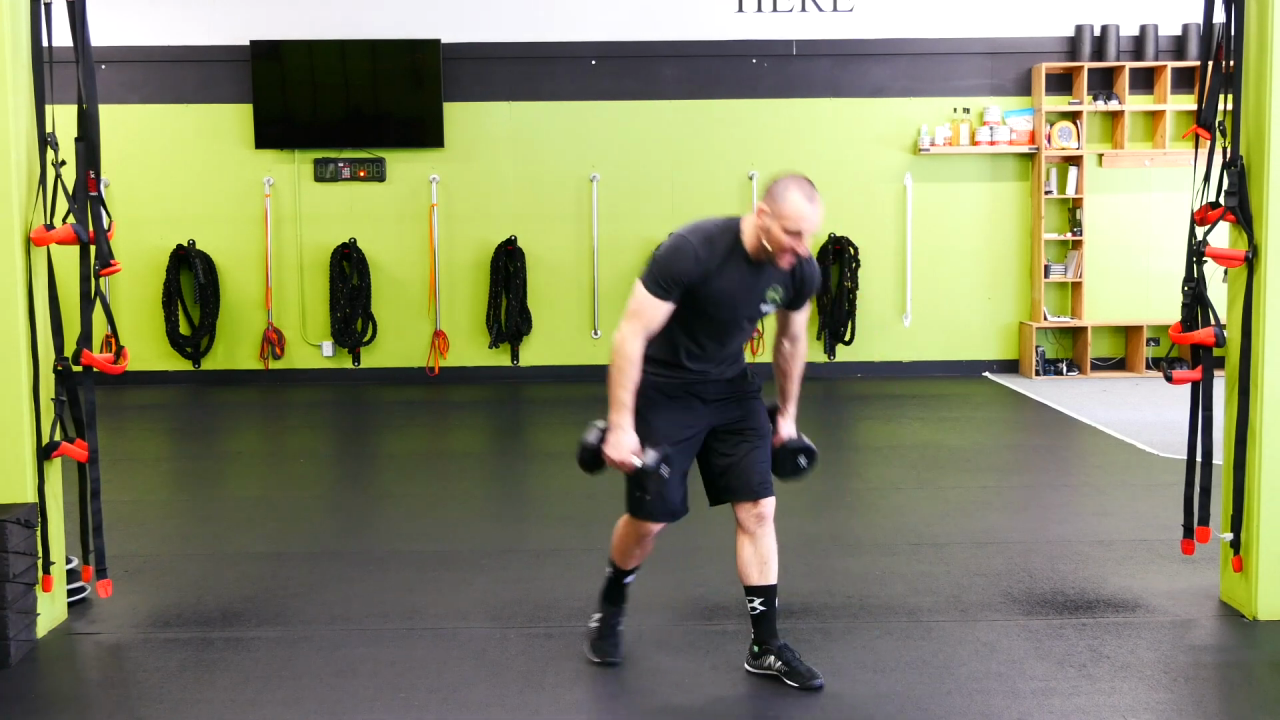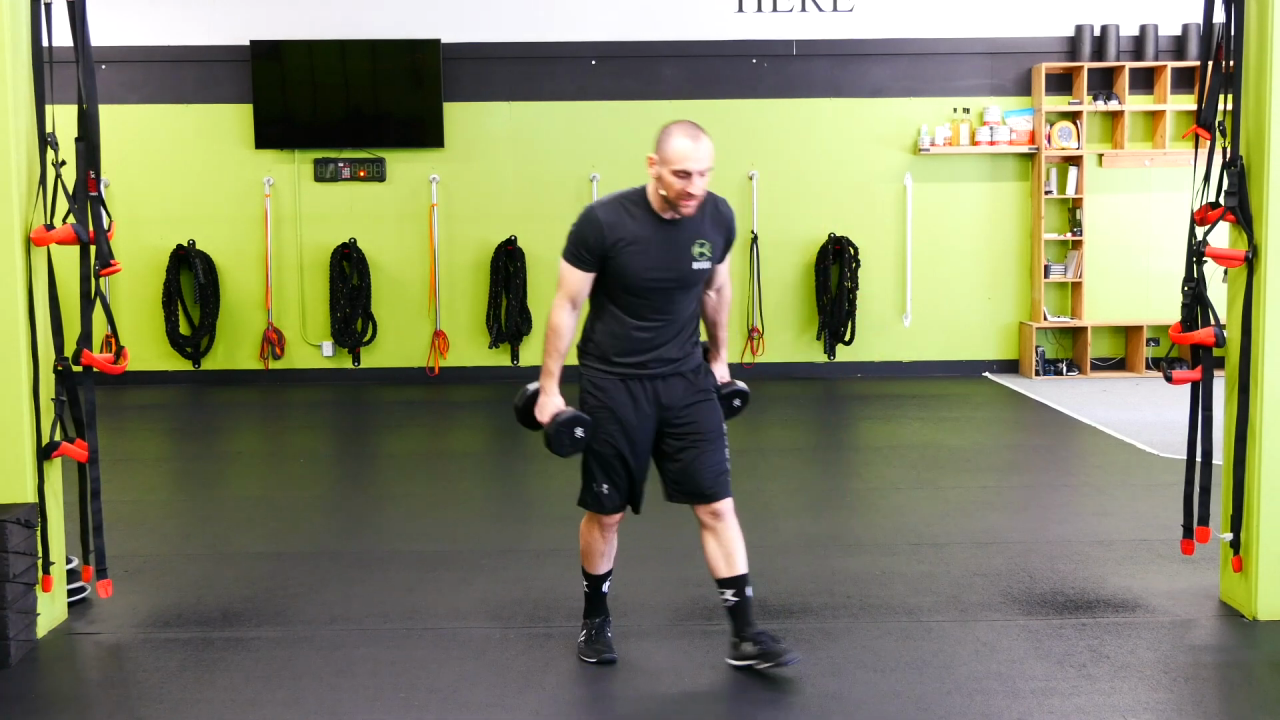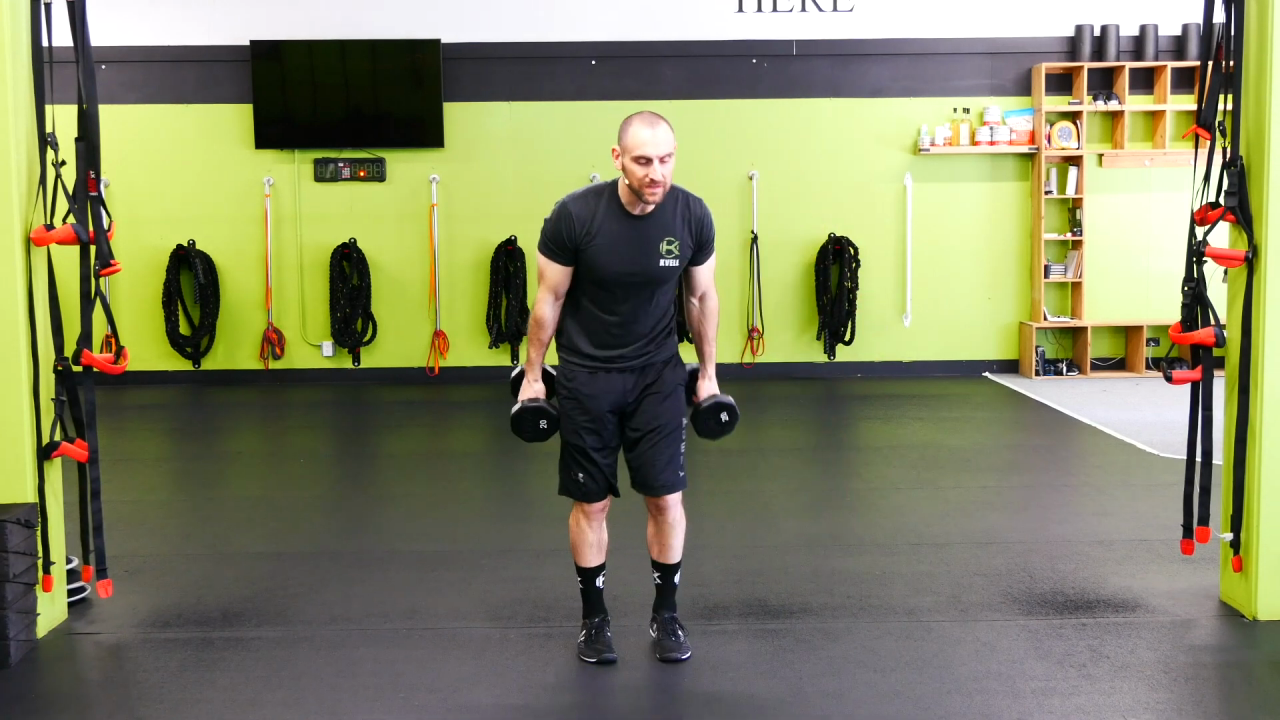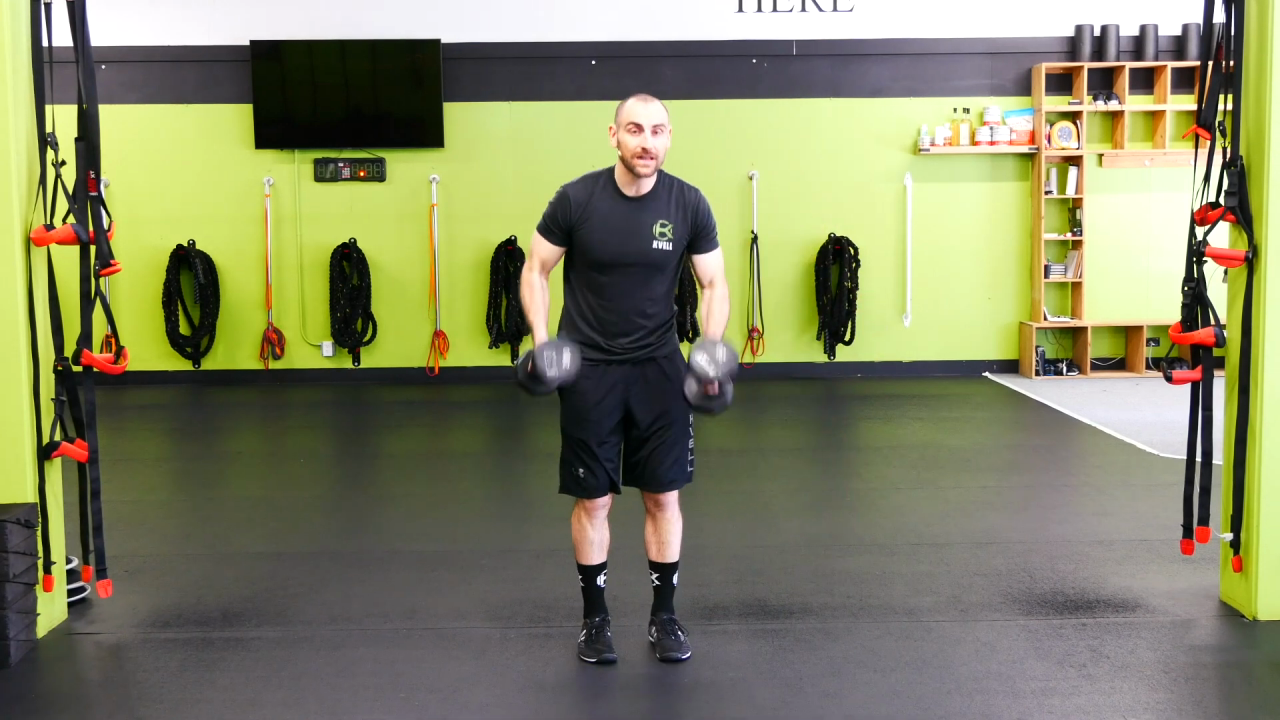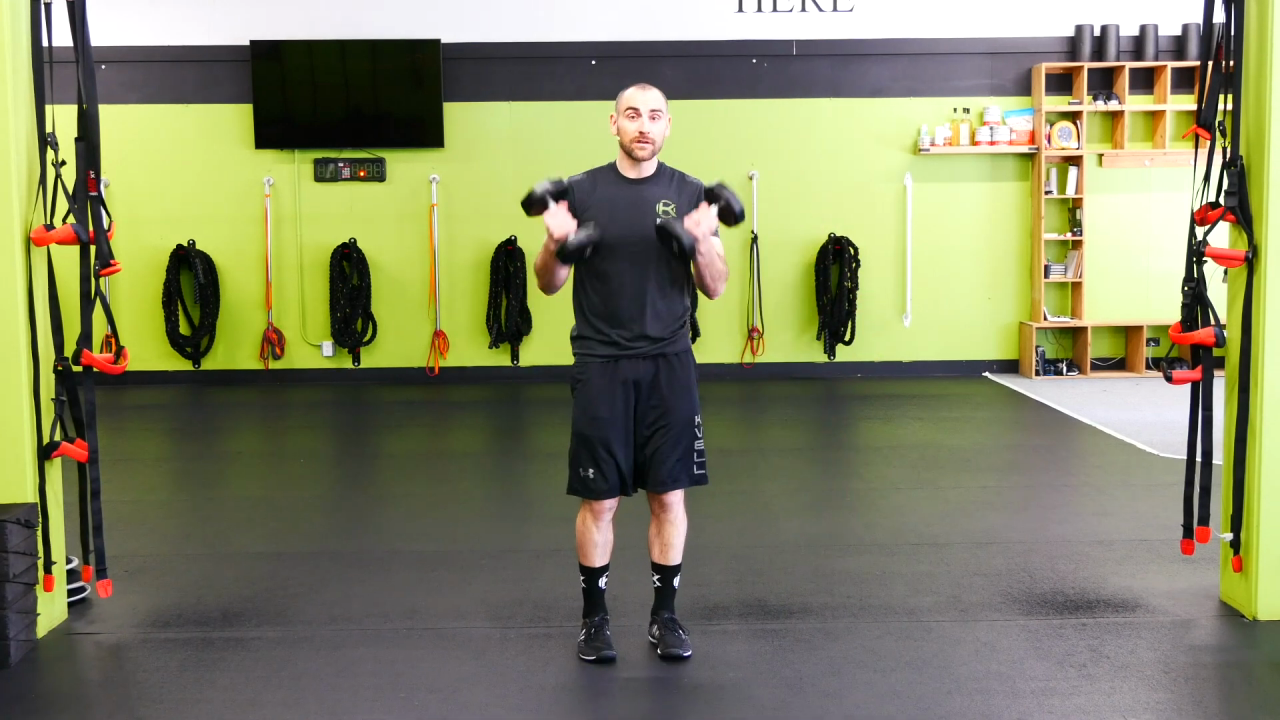
dt=0.3s
person 1, frame 1
left shoulder: (801, 268)
right shoulder: (693, 250)
left elbow: (792, 339)
right elbow: (631, 334)
left wrist: (787, 414)
right wrist: (621, 426)
left hip: (730, 385)
right hip: (664, 387)
left knee: (759, 511)
right knee: (651, 516)
left ankle: (766, 644)
right ankle: (608, 607)
person 1, frame 2
left shoulder: (718, 218)
right shoulder: (603, 223)
right elbow: (564, 307)
left wrist: (719, 357)
right wrist: (550, 388)
left hip: (686, 380)
right hip: (613, 385)
left knee: (715, 506)
right knee: (606, 510)
left ankle: (745, 632)
right ankle: (595, 618)
person 1, frame 3
left shoulder: (693, 215)
right shoulder: (575, 215)
left elbow: (702, 295)
right elbow: (549, 299)
left wrist: (709, 370)
right wrist: (532, 375)
left hip: (657, 371)
right hip: (586, 374)
left knee: (665, 497)
right knee: (591, 501)
left ankle: (665, 613)
right ankle: (594, 617)
person 1, frame 4
left shoulder: (688, 204)
right shoulder: (575, 199)
left elbow: (714, 286)
right elbow: (535, 271)
left wrist: (713, 346)
right wrist: (542, 335)
left hip: (658, 365)
right hip: (589, 368)
left knee: (663, 494)
right knee: (592, 498)
left ankle: (664, 615)
right ankle: (595, 617)
person 1, frame 5
left shoulder: (689, 192)
right shoulder: (582, 191)
left elbow: (715, 285)
right elbow: (547, 284)
left wrist: (704, 242)
right wrist: (554, 244)
left hip: (669, 363)
right hip: (601, 364)
left knee: (669, 495)
right knee: (599, 499)
left ankle: (664, 614)
right ankle: (594, 616)
